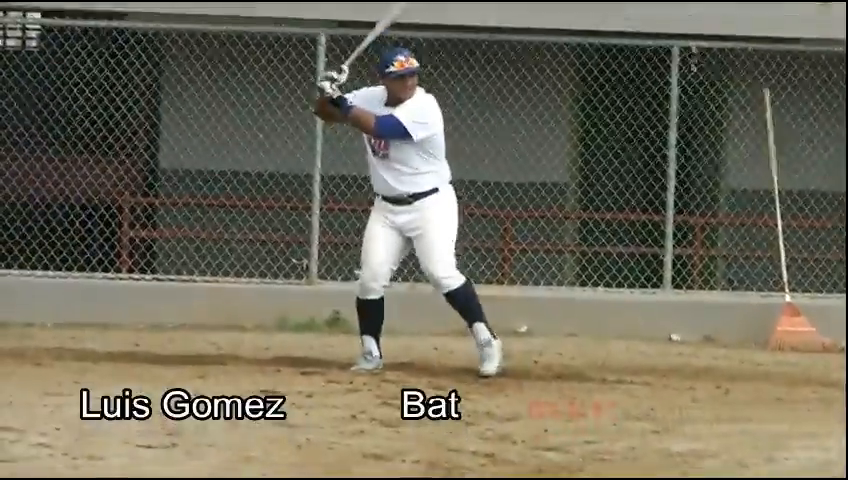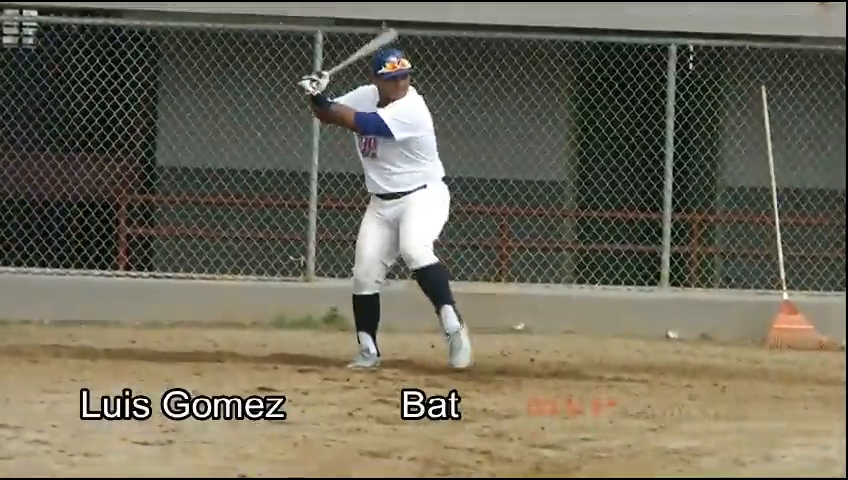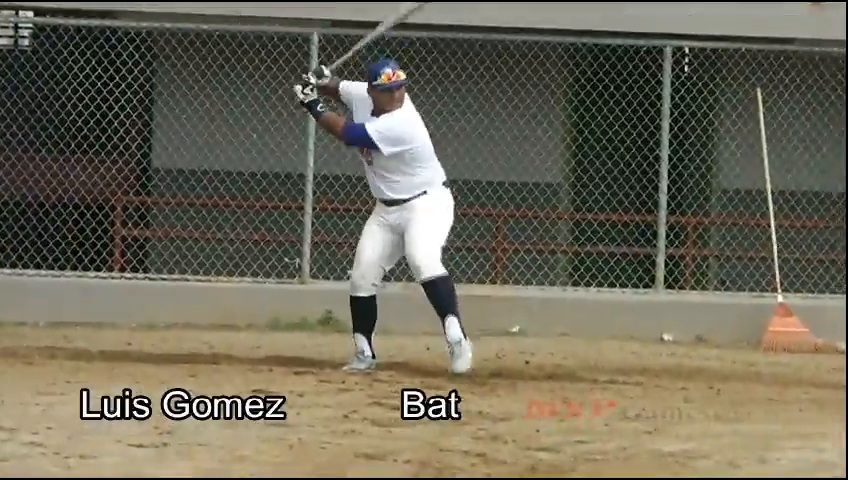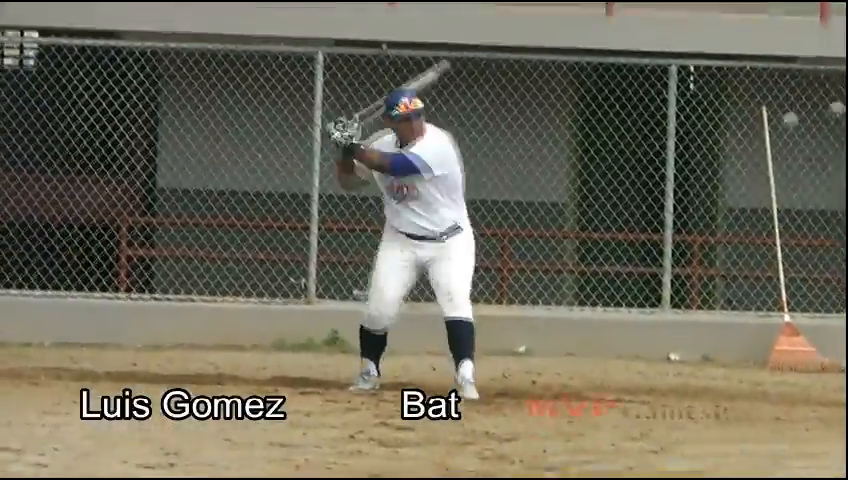
dt=0.2s
person 1, frame 1
left shoulder: (424, 107)
right shoulder: (372, 97)
left elbow: (378, 128)
right elbow: (325, 113)
left wrist: (339, 100)
right wrist: (330, 92)
left hip: (431, 202)
right hip: (387, 207)
left knee: (440, 270)
right knee: (370, 280)
left ankle: (485, 339)
right ankle: (371, 354)
person 1, frame 2
left shoulder: (410, 109)
right shoulder: (365, 96)
left elbow: (358, 123)
right elbow: (325, 115)
left wrist: (320, 99)
right wrist: (317, 89)
left hip: (424, 194)
right hip: (383, 202)
left knee: (415, 249)
right knee: (365, 273)
left ankle: (452, 324)
right ankle: (368, 351)
person 1, frame 3
left shoulder: (401, 123)
right shoulder: (365, 99)
left elbow: (346, 133)
right elbow: (335, 89)
left wrist: (312, 104)
right wrist: (321, 83)
left hip: (427, 203)
right hip: (387, 209)
left knee: (423, 260)
right knee: (362, 275)
left ankle: (456, 339)
right ankle: (363, 352)
person 1, frame 4
left shoulder: (438, 141)
right shoulder: (383, 142)
left elbow: (392, 164)
right elbow: (348, 181)
left wrist: (354, 147)
right wrist: (347, 150)
left hip: (451, 239)
right hip: (403, 240)
left knee: (456, 301)
right knee: (380, 309)
left ankle: (465, 377)
right ankle: (369, 371)
